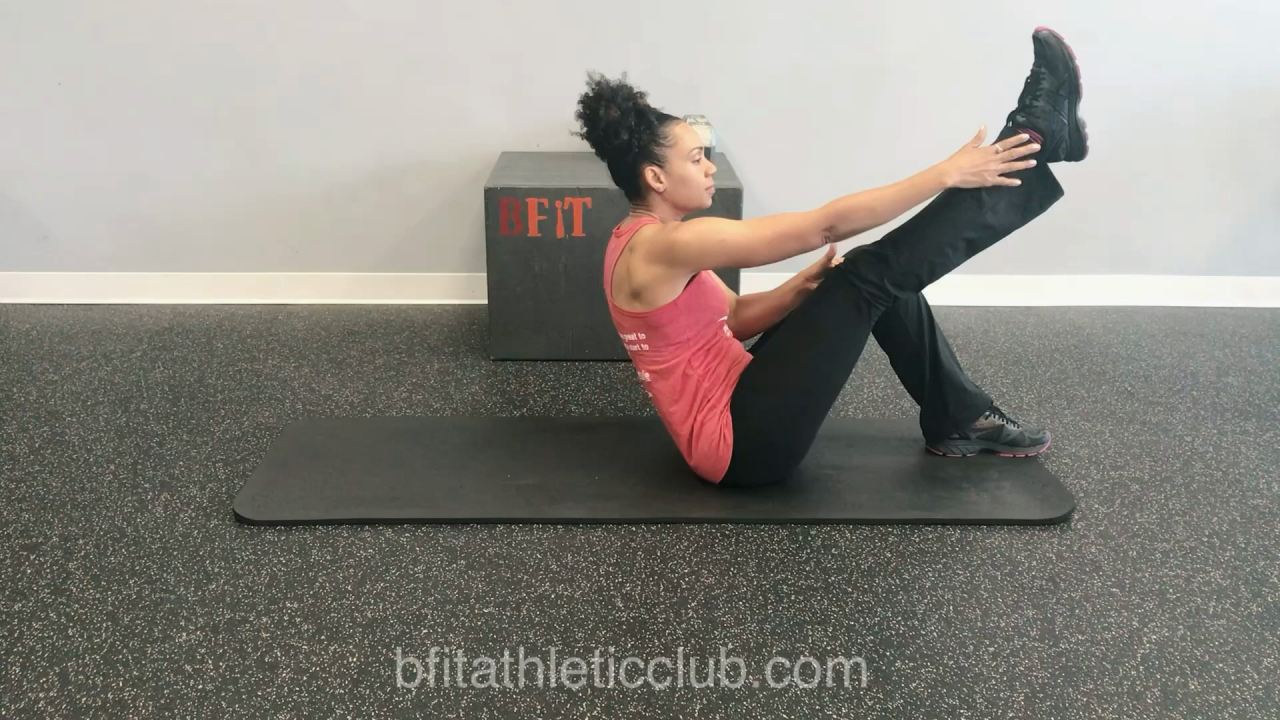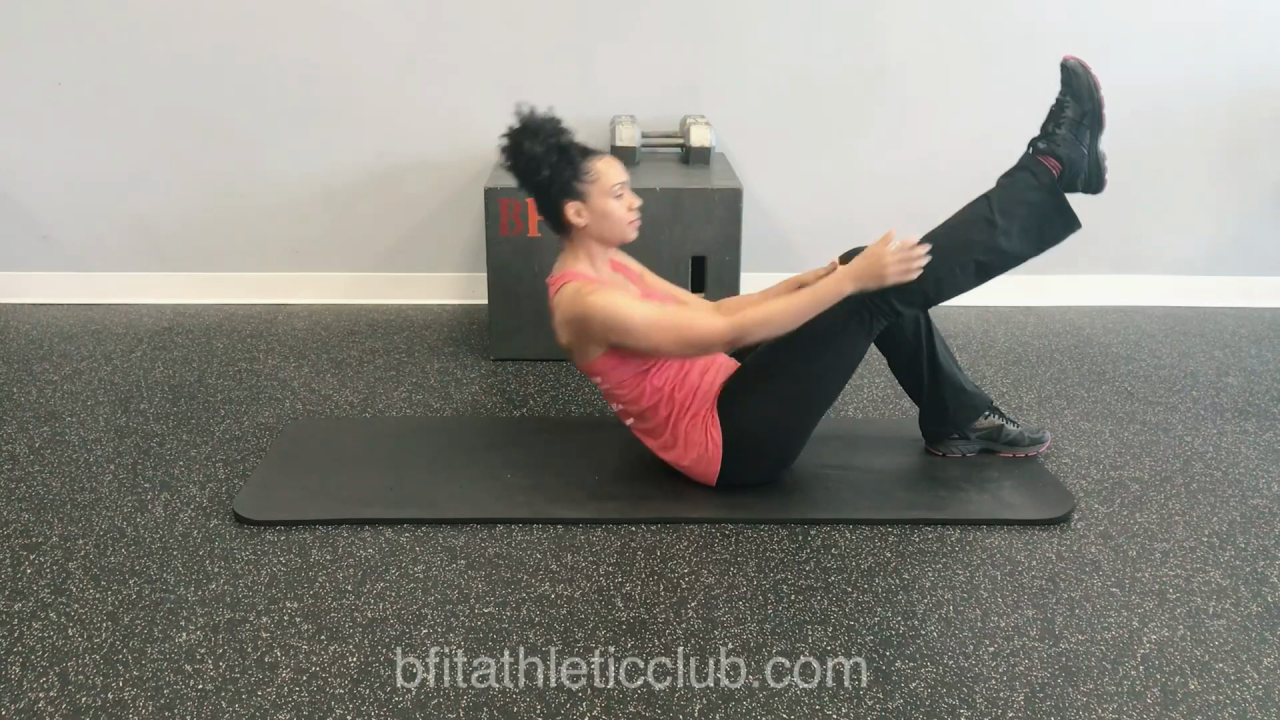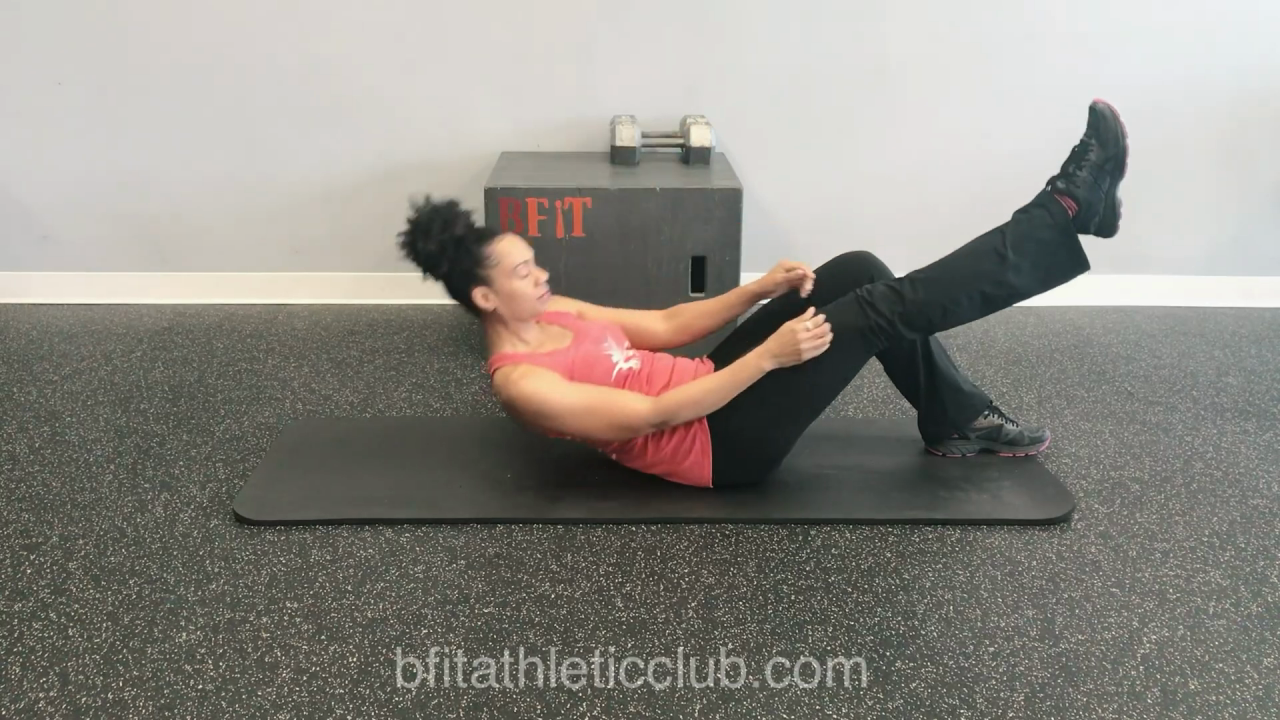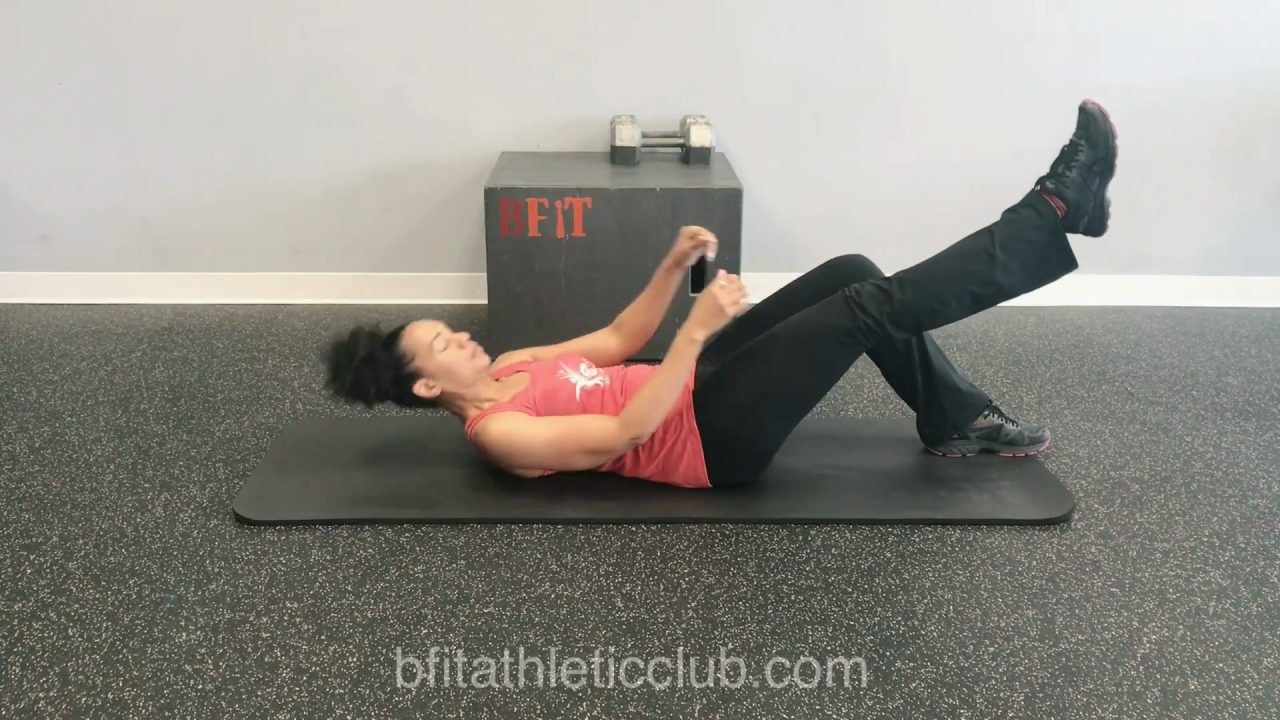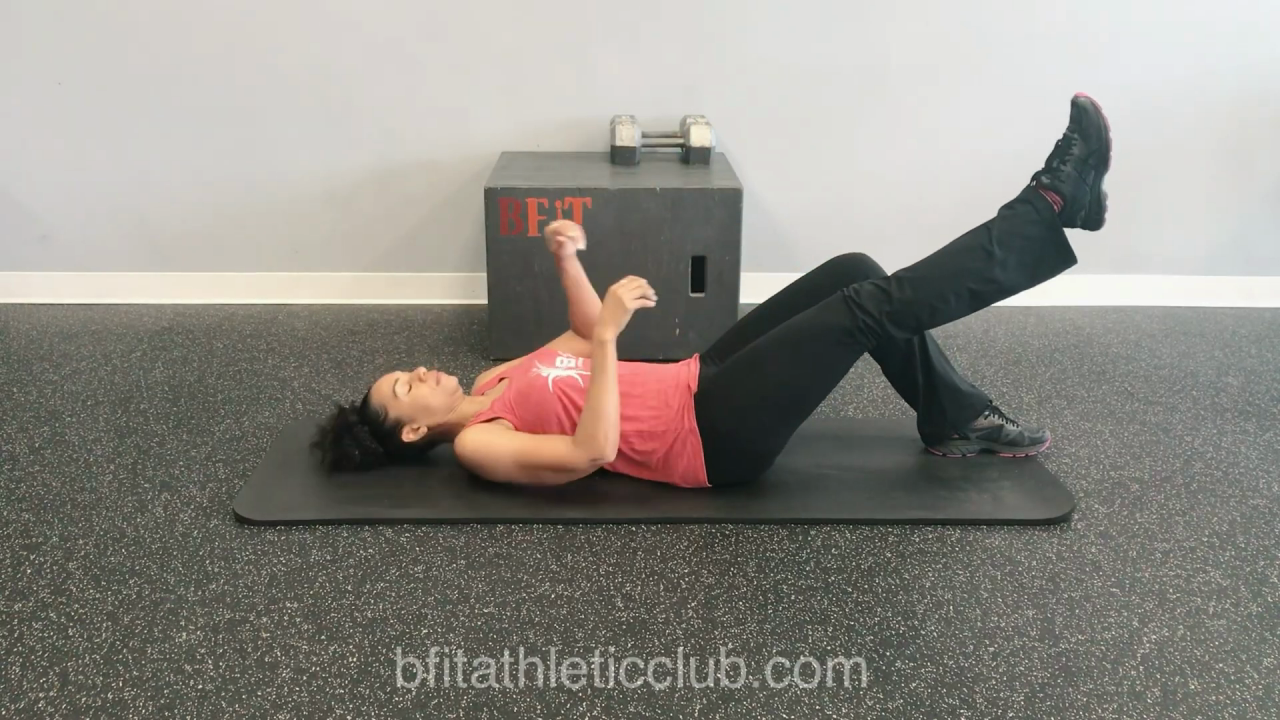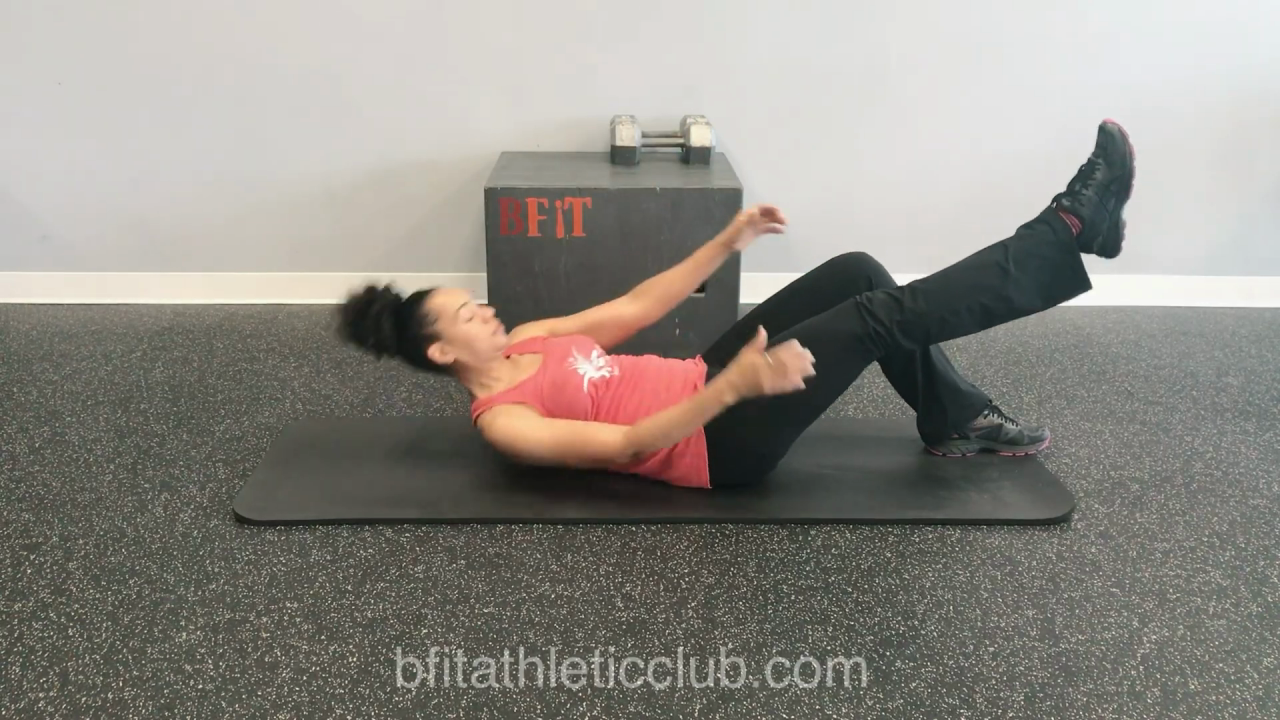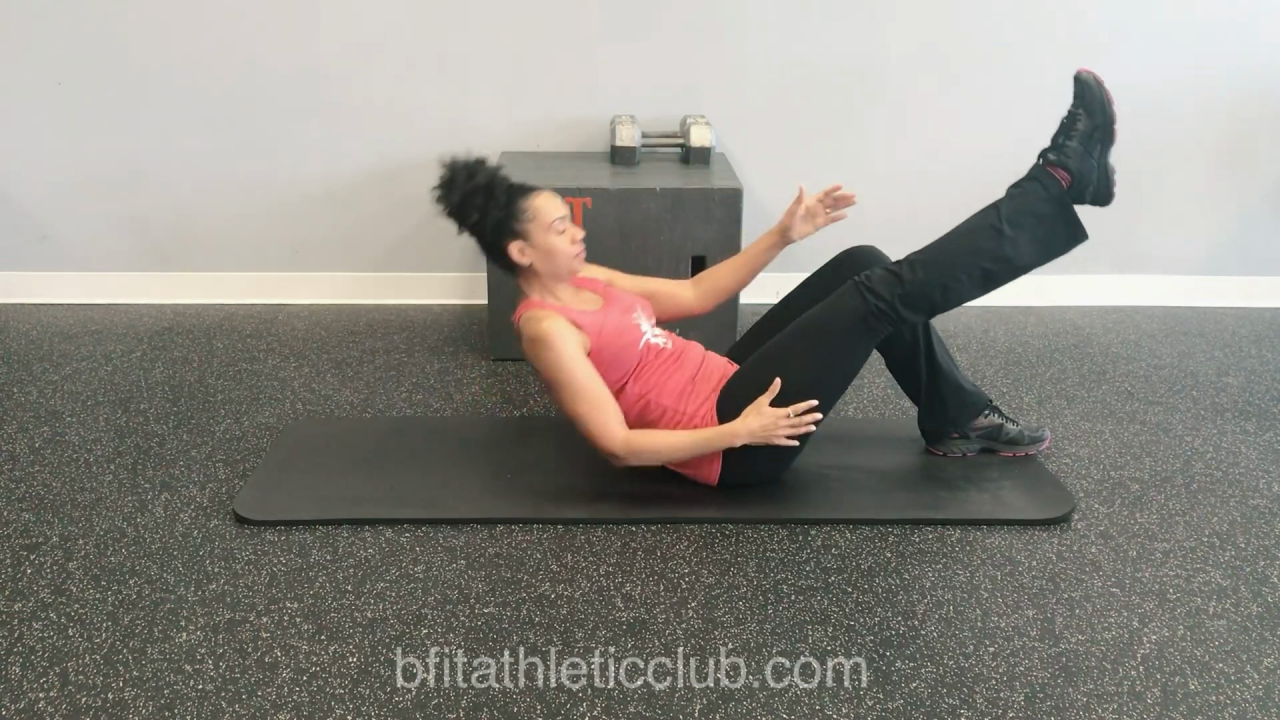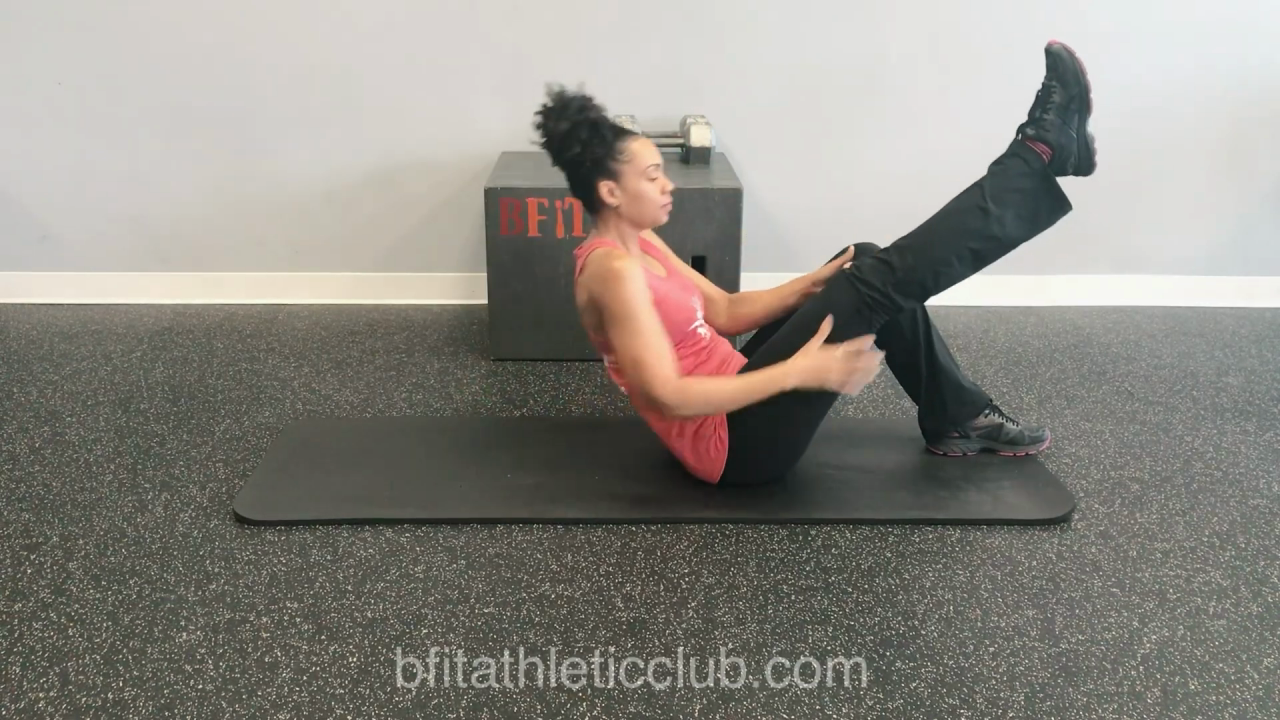
dt=0.3s
person 1, frame 1
left shoulder: (648, 239)
right shoulder: (667, 245)
right elbow: (828, 223)
left wrist: (806, 286)
right wrist: (945, 174)
left hip: (739, 401)
right hip: (747, 439)
left knee: (879, 276)
right knee: (874, 276)
left ankle: (960, 424)
right ankle: (1034, 140)
person 1, frame 2
left shoulder: (601, 264)
right shoulder: (586, 300)
left elbow: (706, 317)
right elbow: (734, 331)
left wrist: (807, 283)
right wrist: (851, 278)
left hip: (721, 401)
right hip: (733, 443)
left knee: (882, 281)
right knee: (880, 295)
left ankle: (960, 426)
right ankle: (1050, 169)
person 1, frame 3
left shoulder: (547, 315)
right shoulder: (522, 384)
left elbow: (668, 325)
right elbow: (656, 417)
left wrist: (761, 289)
right wrist: (773, 353)
left hip: (713, 388)
right hip: (720, 442)
left knee: (859, 271)
right knee: (884, 308)
left ankle: (957, 425)
right ankle: (1066, 210)
person 1, frame 4
left shoulder: (506, 371)
right shoulder: (495, 433)
left elbow: (617, 342)
right elbow: (627, 433)
left wrist: (672, 265)
right wrist: (700, 326)
left hip: (695, 394)
right hip: (709, 440)
left knee: (849, 274)
right knee: (872, 310)
left ankle: (957, 422)
right ankle: (1053, 211)
person 1, frame 5
left shoulder: (493, 383)
right shoulder: (478, 446)
left elbow: (583, 338)
right elbow: (593, 452)
left wrist: (566, 257)
right wrist: (612, 326)
left hip: (696, 387)
right hip: (712, 435)
left knee: (853, 272)
right knee: (872, 309)
left ankle: (957, 423)
right ankle: (1050, 208)
person 1, frame 6
left shoulder: (525, 343)
right shoulder: (501, 419)
left elbow: (636, 308)
right elbow: (629, 445)
left wrist: (727, 240)
right wrist: (734, 386)
left hip: (709, 385)
right hip: (721, 441)
left knee: (855, 273)
right knee: (881, 316)
left ankle: (956, 422)
right ankle: (1068, 230)
person 1, frame 7
left shoulder: (577, 281)
right shoulder: (546, 325)
left elbow: (688, 294)
right elbow: (617, 443)
left wrist: (780, 232)
right wrist: (740, 433)
left hip: (725, 389)
right hip: (728, 446)
left knee: (861, 266)
right knee: (888, 293)
left ankle: (958, 425)
right ankle: (1059, 179)
person 1, frame 8
left shoulder: (635, 245)
right shoulder: (613, 271)
left elbow: (726, 312)
right elbow: (669, 397)
left wrist: (819, 282)
right wrist: (797, 372)
left hip: (736, 395)
right hip: (735, 443)
left knee: (868, 274)
right knee: (881, 282)
left ankle: (958, 423)
right ankle: (1040, 152)
